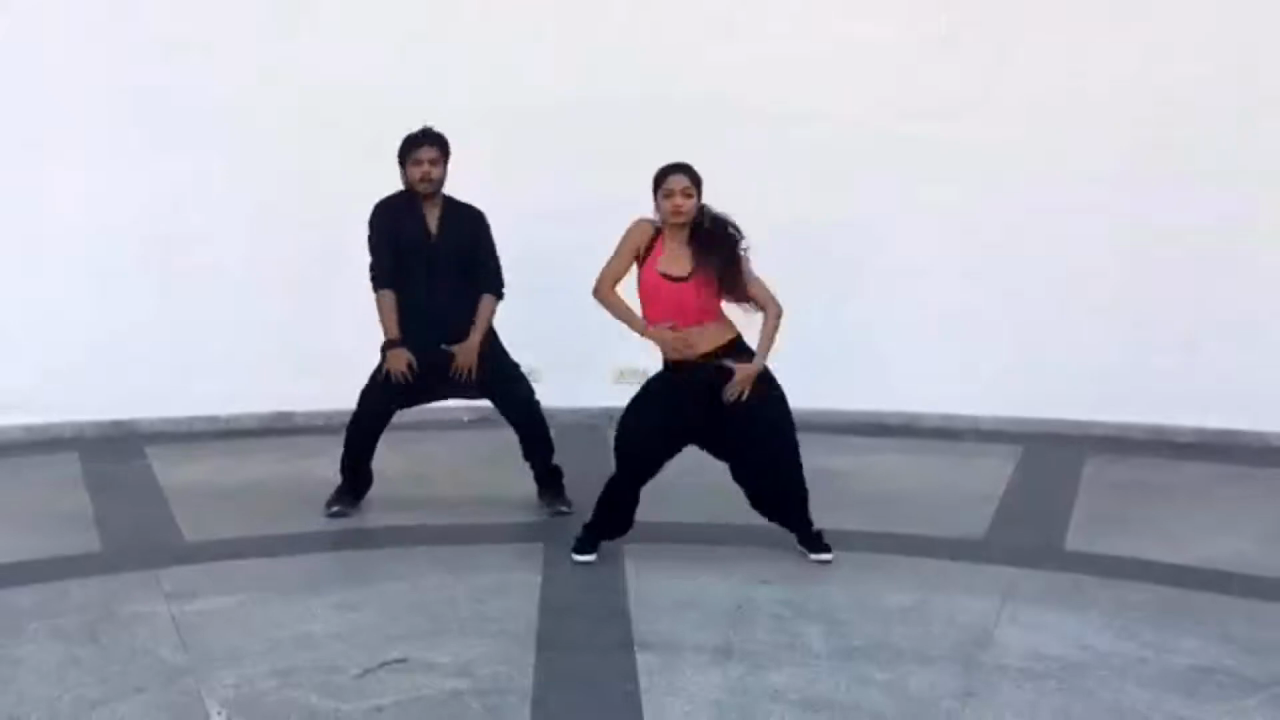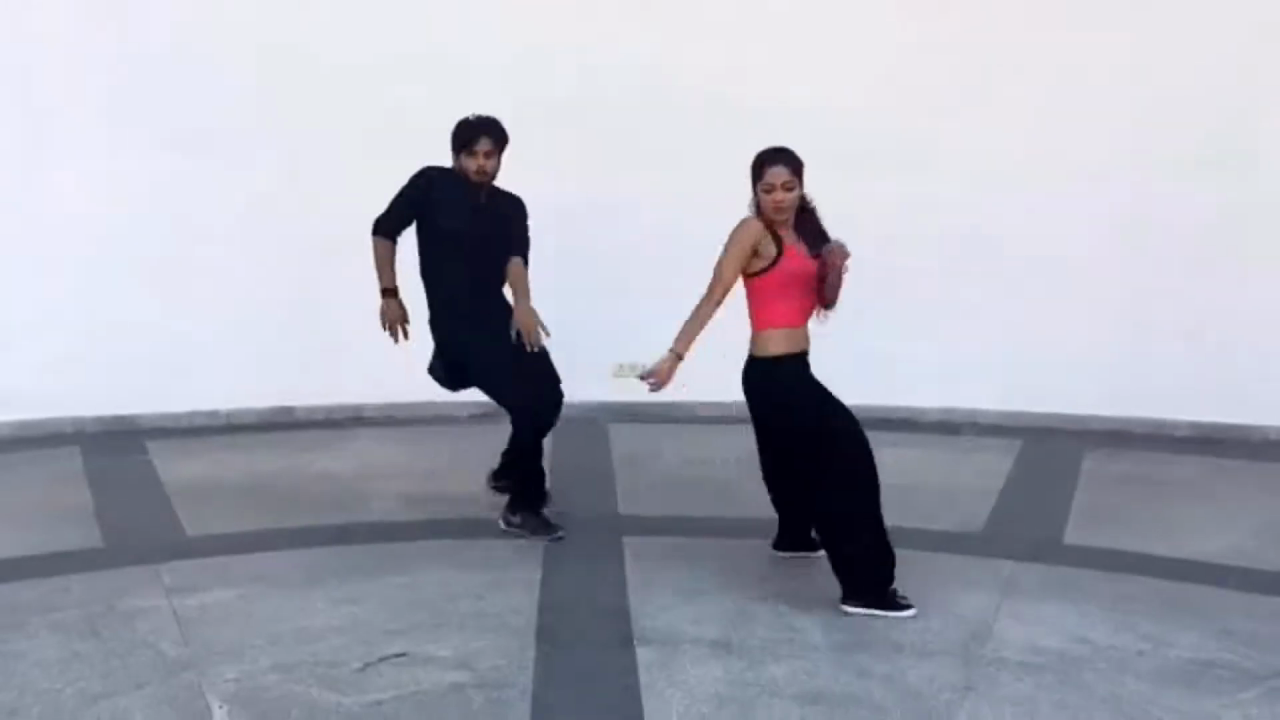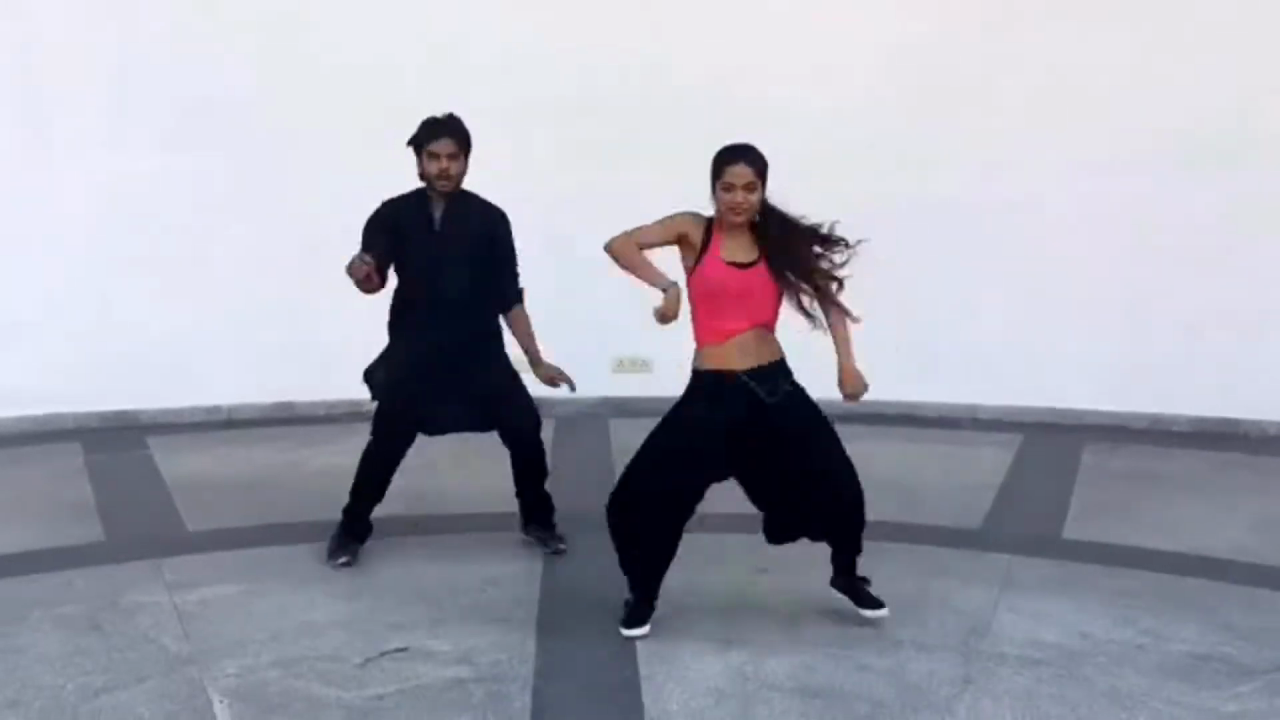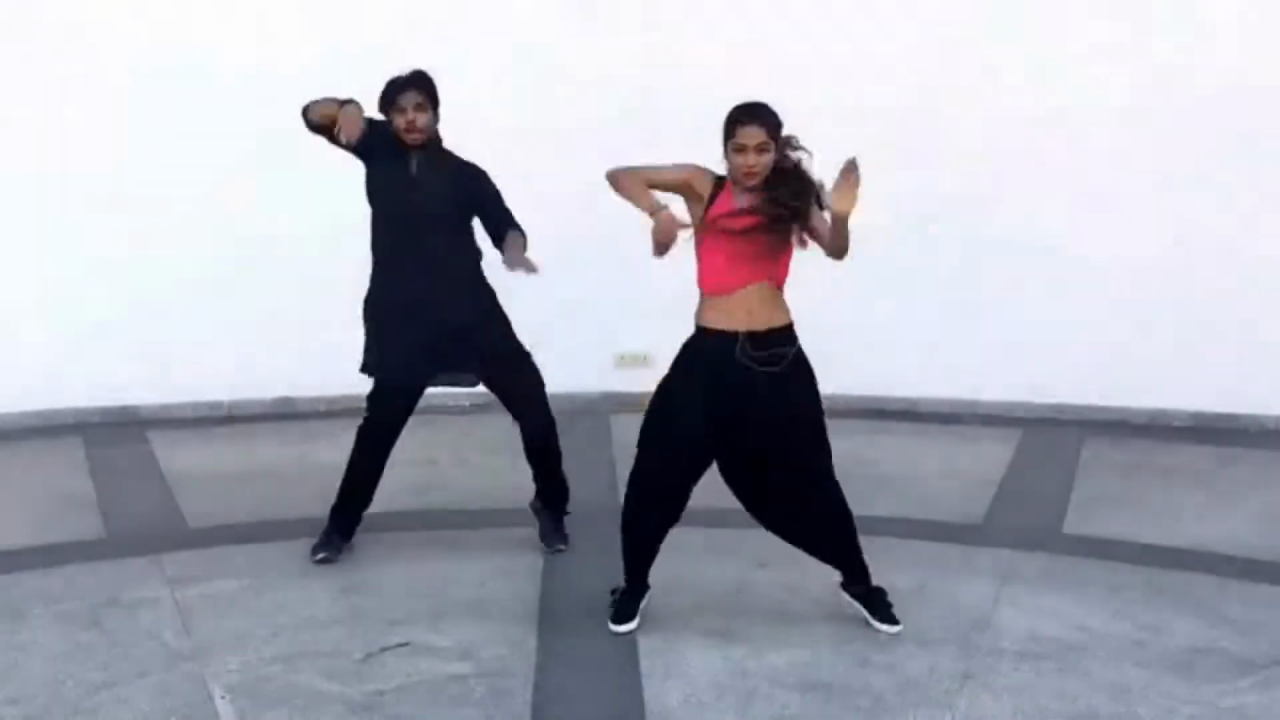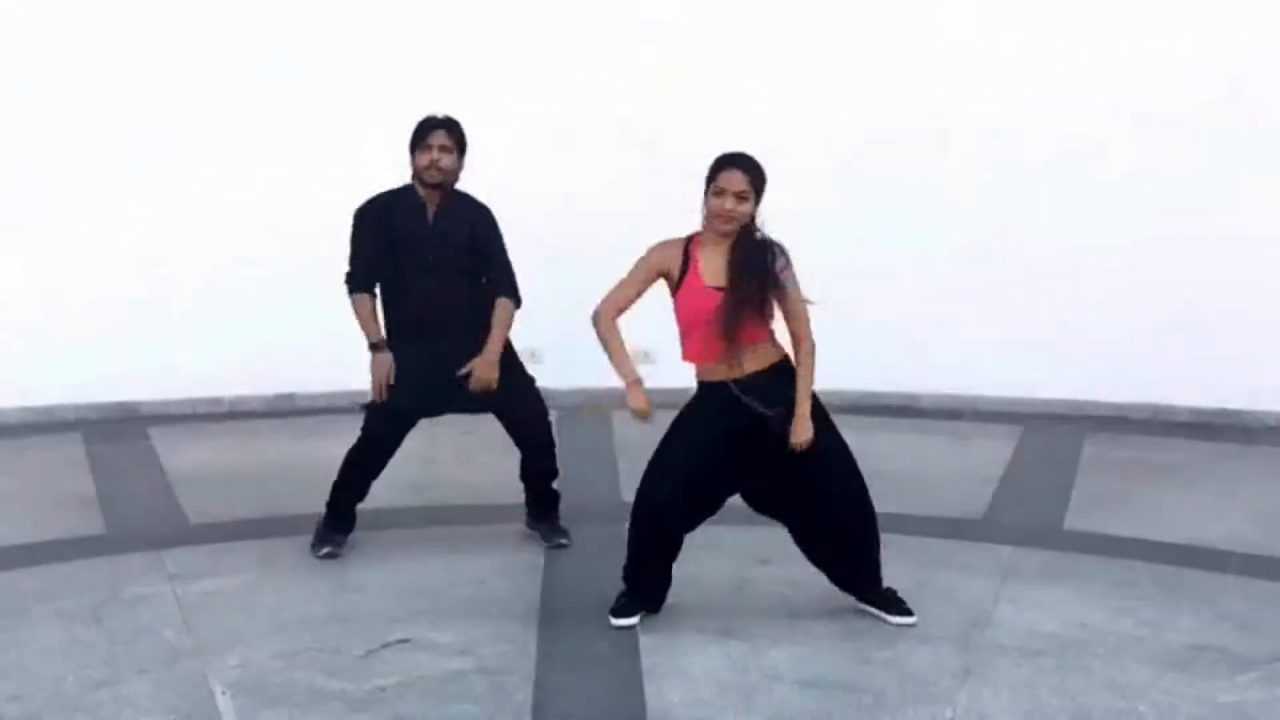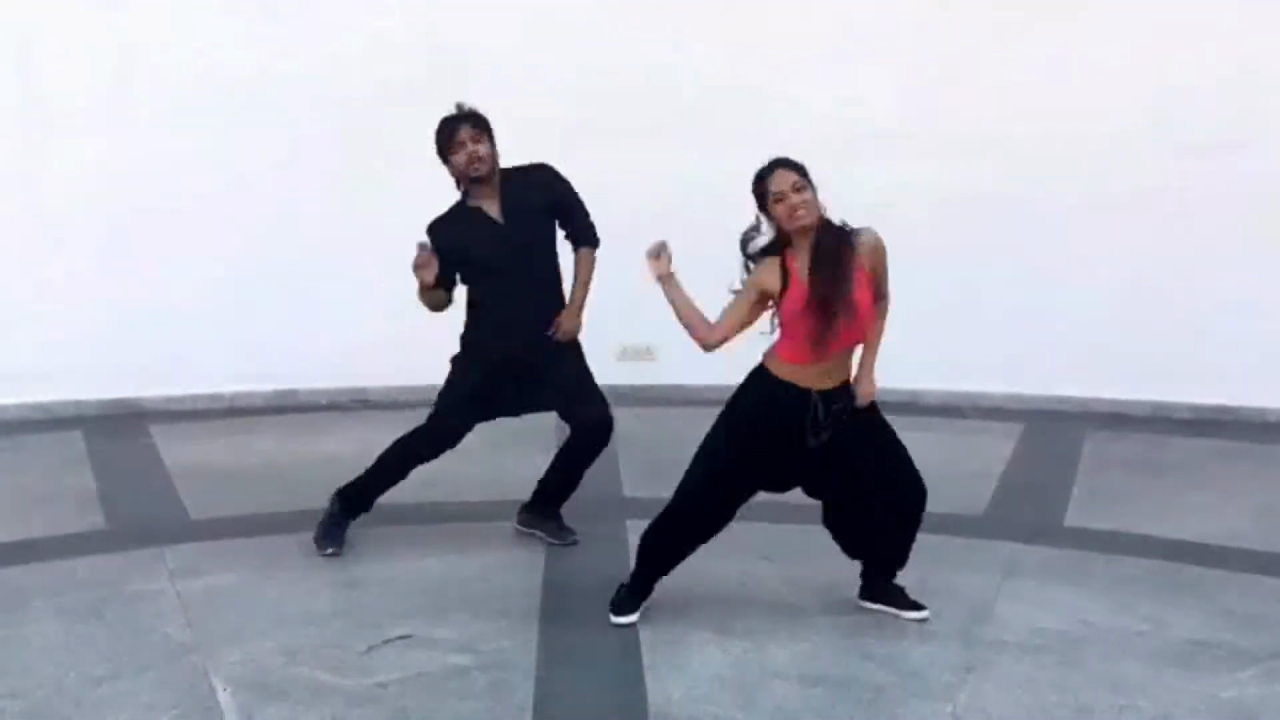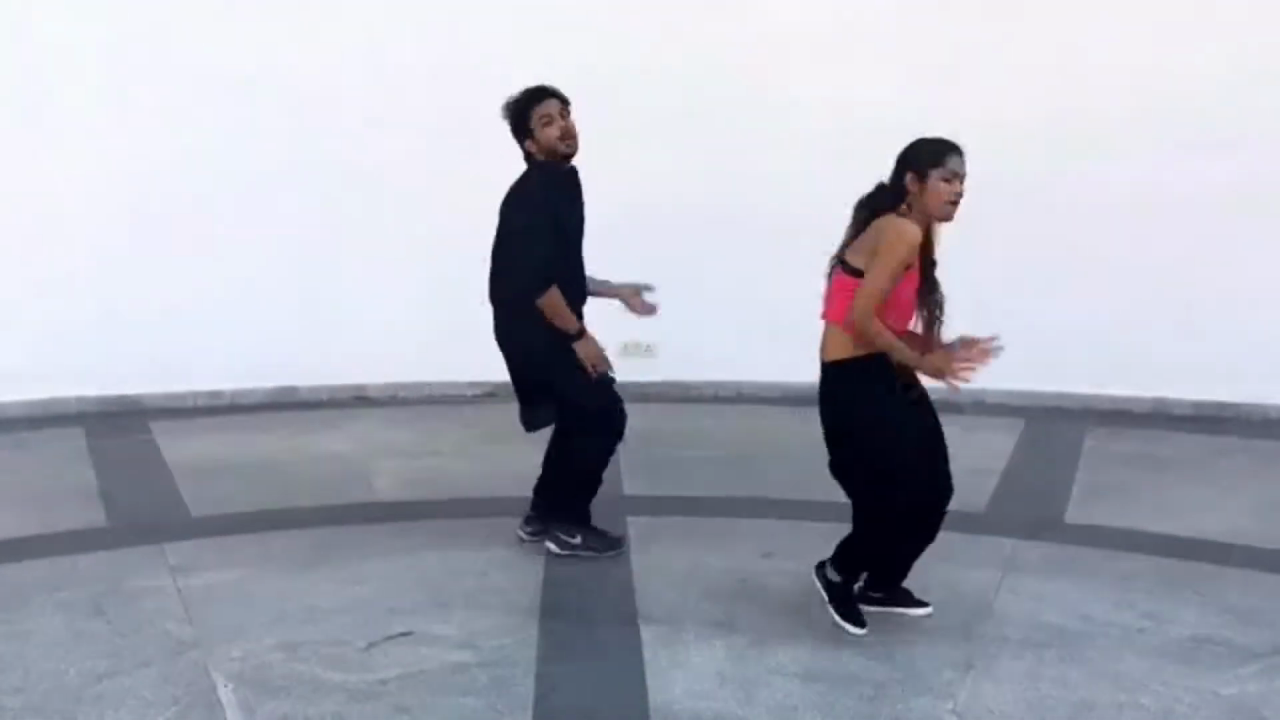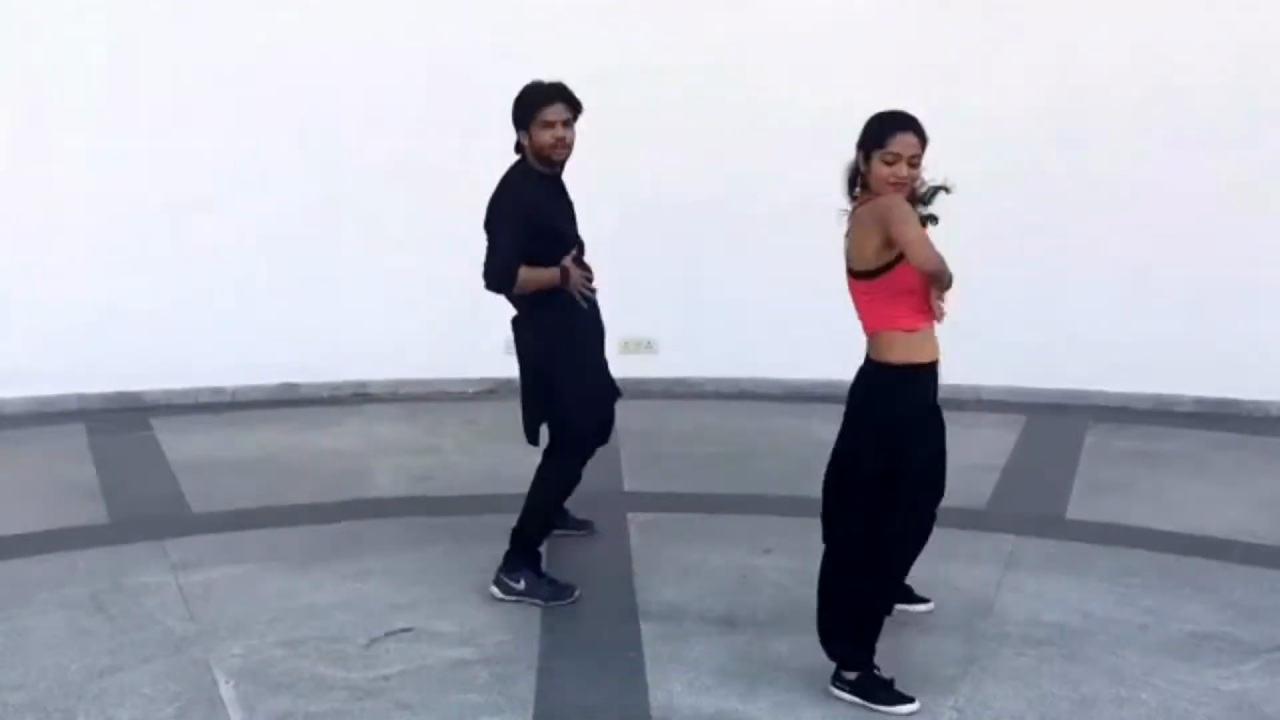
dt=0.5s
person 1, frame 1
left shoulder: (719, 247)
right shoulder: (644, 234)
left elbow: (771, 307)
right elbow: (603, 288)
left wrist: (757, 363)
right wrist: (650, 331)
left hip: (733, 369)
right hip: (679, 375)
left knee: (775, 454)
right knee: (633, 453)
left ankle: (802, 528)
right ankle: (598, 531)
person 1, frame 2
left shoulder: (805, 235)
right shoulder: (751, 231)
left elbow: (823, 300)
right elbow: (714, 295)
left wrist: (835, 266)
right wrist: (676, 354)
left hip: (791, 369)
right hip: (774, 374)
left knee: (807, 466)
right knee: (846, 469)
left ankle: (792, 534)
right ankle: (865, 588)
person 1, frame 3
left shoulder: (779, 241)
right shoulder: (692, 231)
left elbow: (823, 291)
right elbow: (618, 245)
left wrist: (847, 360)
right wrist: (666, 284)
left hip: (775, 388)
right hip: (711, 392)
left knee: (835, 487)
right knee: (645, 493)
left ankle: (846, 575)
right ankle: (642, 593)
person 1, frame 4
left shoulder: (786, 199)
right shoulder: (702, 186)
left elbow: (834, 249)
right elbow: (620, 176)
left wrist: (841, 218)
right wrist: (658, 210)
left hip: (777, 353)
right hip: (709, 355)
left knee: (807, 479)
right knee: (658, 476)
left ankle: (859, 583)
right ankle: (633, 585)
person 1, frame 5
left shoulder: (769, 258)
right shoulder: (671, 256)
left elbow: (803, 339)
right elbow: (605, 315)
left wrist: (803, 413)
right wrist: (631, 382)
left hip: (776, 390)
right hip: (713, 402)
left knee: (841, 493)
right knee: (658, 502)
left ankle: (869, 588)
right ankle: (640, 592)
person 1, frame 6
left shoulder: (865, 247)
right shoulder: (769, 272)
left elbow: (879, 304)
right elbow: (711, 338)
left wrist: (868, 369)
right wrist: (666, 279)
left hip: (839, 400)
right hip: (773, 400)
left knee: (902, 494)
right knee: (708, 495)
left ankle: (878, 584)
right ankle: (639, 582)
person 1, frame 7
left shoulder: (908, 235)
right shoulder: (901, 232)
right elbow: (862, 317)
left wrist: (943, 353)
right wrist: (921, 363)
left hip: (884, 371)
right hip: (852, 382)
left knee: (929, 486)
right knee: (908, 493)
left ankle: (881, 582)
right ankle: (839, 571)
person 1, frame 8
left shoulder: (874, 215)
right shoulder: (888, 207)
right elbow: (930, 268)
right wrist: (936, 286)
left hip: (892, 383)
right hip: (899, 390)
left knee: (891, 508)
right knee: (890, 518)
left ankle: (884, 585)
right ankle: (852, 667)
person 2, frame 1
left shoulder: (471, 219)
right shoulder: (389, 213)
left elbow: (491, 283)
right elbow: (383, 282)
left wrist: (474, 341)
right wrist: (394, 344)
left hip: (470, 337)
right hip: (414, 340)
left knee: (525, 408)
right knee: (367, 415)
left ankle: (549, 485)
right ankle: (352, 485)
person 2, frame 2
left shoulder: (509, 206)
right shoulder: (430, 184)
left elbow: (516, 256)
right elbow: (384, 231)
left wrist: (525, 310)
right wrist: (388, 293)
left hip: (498, 322)
right hip: (458, 326)
left knee: (545, 398)
right knee: (538, 403)
left ankle: (511, 482)
right ankle: (522, 506)
person 2, frame 3
left shoulder: (488, 219)
right shoulder: (395, 213)
left elbow: (508, 298)
right elbow: (372, 277)
left wrist: (537, 361)
right wrist: (363, 270)
left hip: (479, 351)
right hip: (413, 353)
left knee: (526, 434)
right knee: (389, 440)
left ankle: (538, 519)
right ankle: (352, 528)
person 2, frame 4
left shoulder: (465, 175)
right shoulder: (378, 148)
left elbow: (504, 230)
right elbow: (314, 116)
left wrist: (515, 251)
right wrist: (343, 112)
left hip: (471, 312)
right hip: (401, 317)
left knee: (533, 407)
right knee: (381, 423)
left ankle: (551, 508)
right ankle: (340, 525)
person 2, frame 5
left shoulder: (476, 215)
right shoulder: (378, 213)
left elbow: (504, 289)
right elbow: (361, 285)
left wrist: (491, 355)
right wrist: (379, 349)
left hip: (478, 348)
right hip: (410, 351)
left knee: (534, 426)
right knee: (375, 440)
left ankle: (543, 513)
right ankle: (336, 520)
person 2, frame 6
left shoulder: (539, 181)
right shoulder: (449, 229)
left elbow: (585, 239)
right elbow: (439, 301)
left wrist: (575, 308)
right wrist: (427, 282)
left hip: (552, 336)
right hip: (489, 347)
left knee: (596, 425)
right knee: (439, 433)
left ankle: (541, 510)
right ankle: (347, 504)
person 2, frame 7
left shoulder: (564, 184)
right shoulder: (533, 196)
right elbow: (536, 281)
left wrist: (615, 292)
right wrist: (579, 335)
left hip: (557, 327)
right hip: (531, 330)
left knee: (580, 420)
right knee: (605, 417)
left ankle: (543, 515)
right ankle: (567, 525)
person 2, frame 8
left shoulder: (548, 179)
right shoulder: (515, 192)
right elbow: (501, 275)
left wrist: (573, 268)
right wrist: (562, 275)
left hip: (574, 322)
right hip: (550, 330)
left knee: (595, 420)
right knee: (574, 439)
left ankle: (550, 510)
right ankle: (516, 568)
